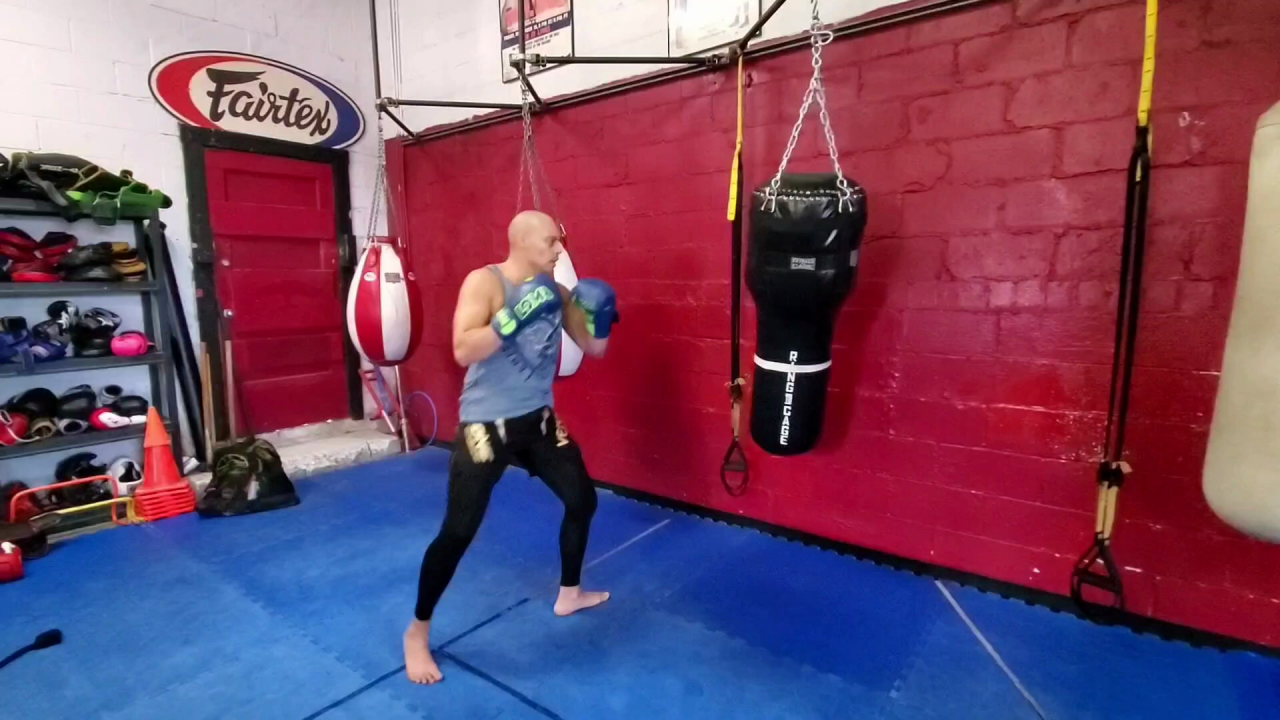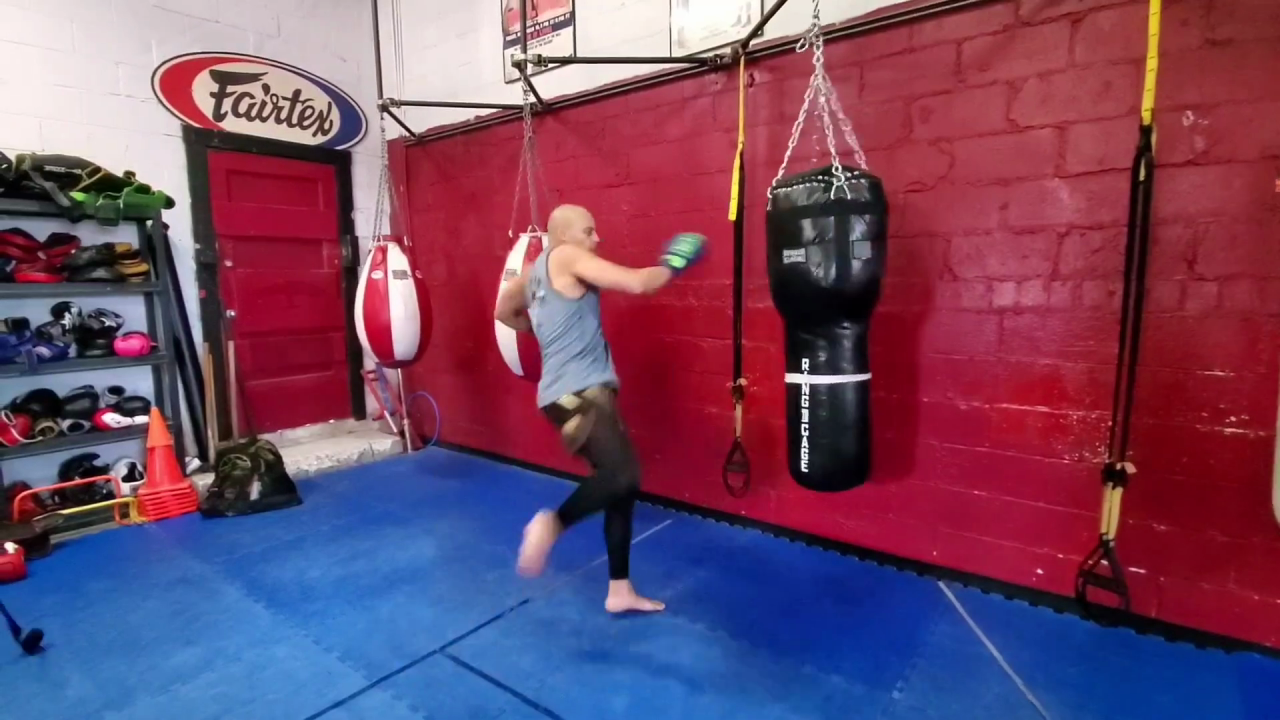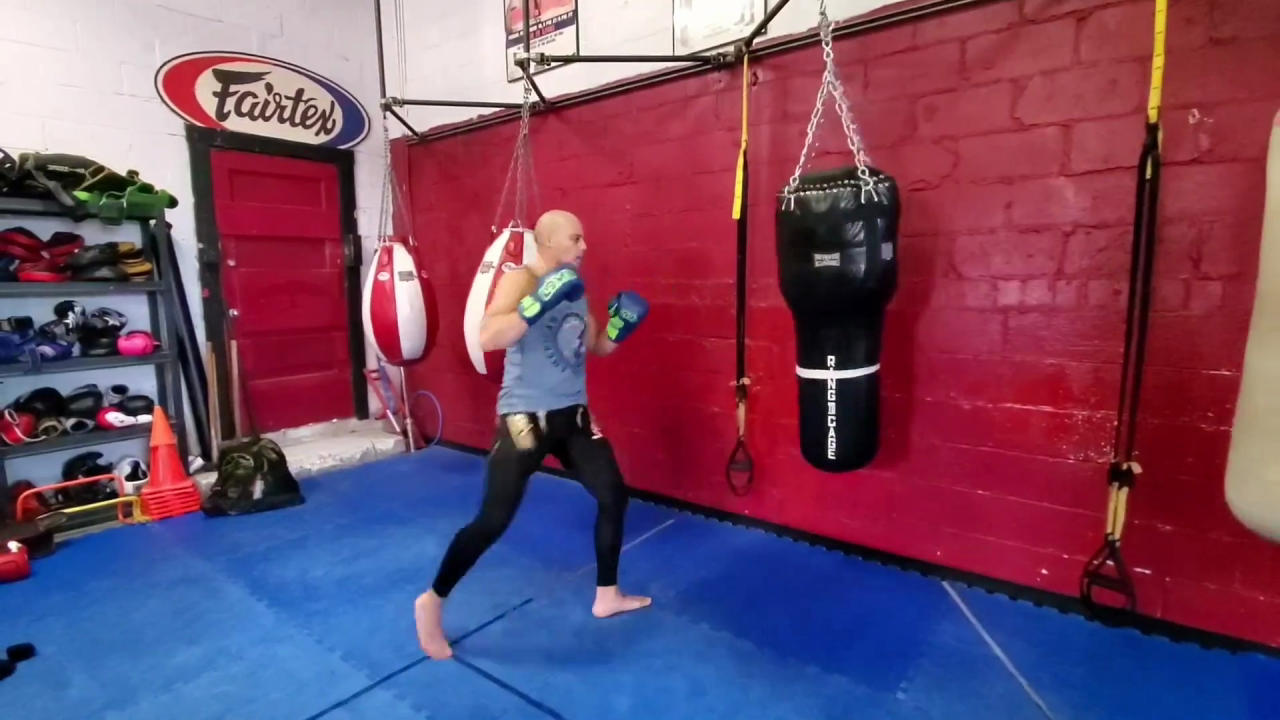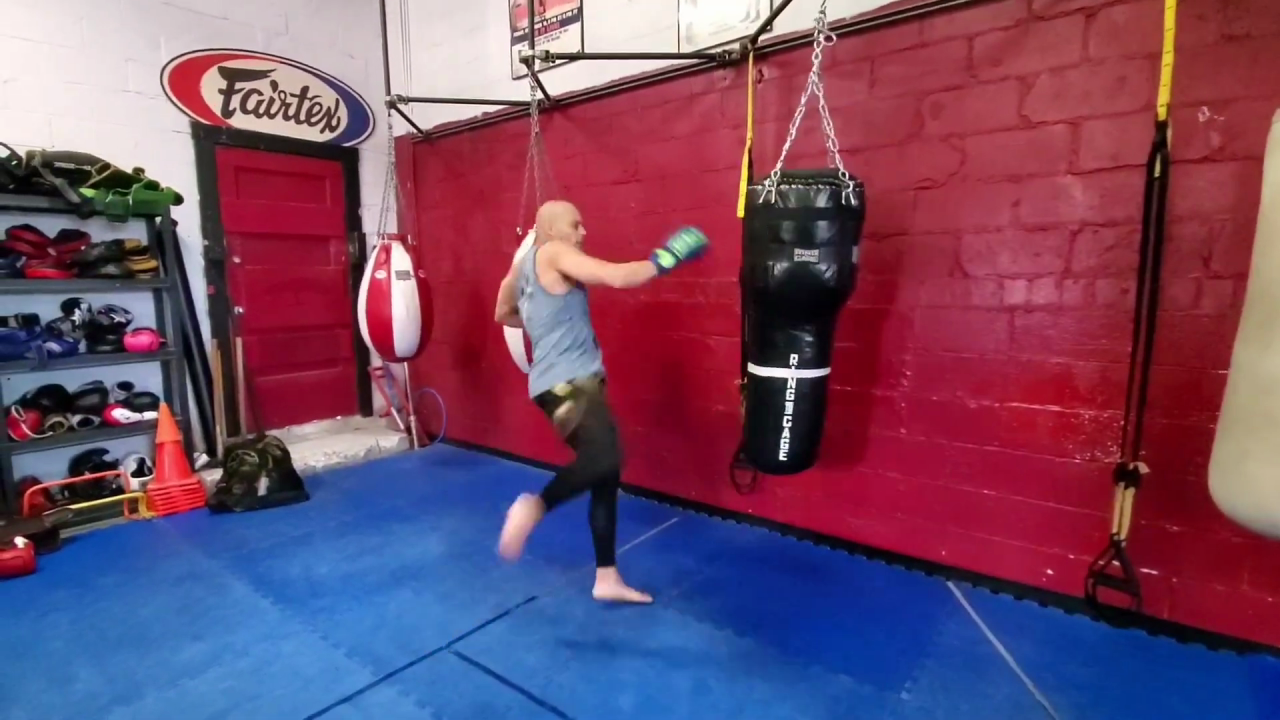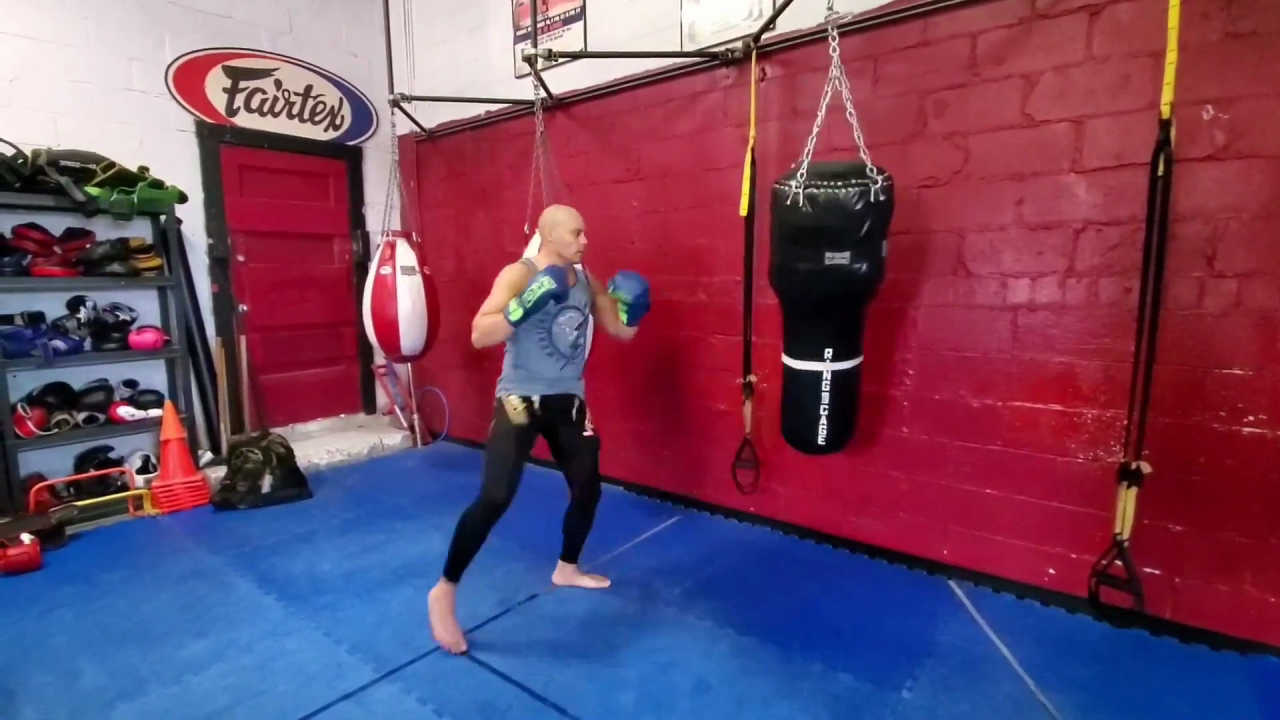
dt=0.7s
person 1, frame 1
left shoulder: (553, 290)
right shoulder: (482, 283)
left elbow: (594, 347)
right elbow: (464, 350)
left wrist: (600, 317)
right wrist: (515, 316)
left hip: (539, 419)
right hip: (485, 425)
left knee: (583, 499)
right knee: (458, 531)
left ankle: (569, 593)
right ankle: (418, 632)
person 1, frame 2
left shoulder: (533, 274)
right shoulder: (566, 256)
left elbow: (503, 312)
right elbow: (636, 284)
right wrist: (677, 259)
left hip: (579, 390)
right hip: (580, 391)
left knee: (620, 487)
right knee: (622, 477)
left ankle: (620, 590)
right ankle: (550, 525)
person 1, frame 3
left shoulder: (573, 288)
right shoulder: (520, 280)
left elbow: (595, 345)
right elbow: (491, 339)
left wrist: (620, 325)
right wrist: (540, 302)
left hip: (572, 414)
right hip: (525, 416)
left knee: (613, 495)
right knee: (494, 520)
left ankle: (608, 595)
right ankle: (432, 601)
person 1, frame 4
left shoulder: (521, 268)
right shoulder: (554, 253)
left elbow: (502, 315)
right elbow: (619, 278)
right wrist: (672, 253)
left hip: (564, 382)
right hip: (570, 381)
left knee: (605, 477)
right knee: (601, 464)
left ankle: (607, 578)
right ankle: (533, 507)
person 1, frame 5
left shoulder: (584, 282)
right shoulder: (518, 275)
left elbow: (624, 331)
right elbow: (479, 335)
left wrist: (631, 305)
right wrist: (526, 303)
left hip: (569, 402)
right hip: (521, 399)
left knee: (587, 491)
right knee: (497, 495)
left ankle: (566, 569)
right ankle: (444, 590)
